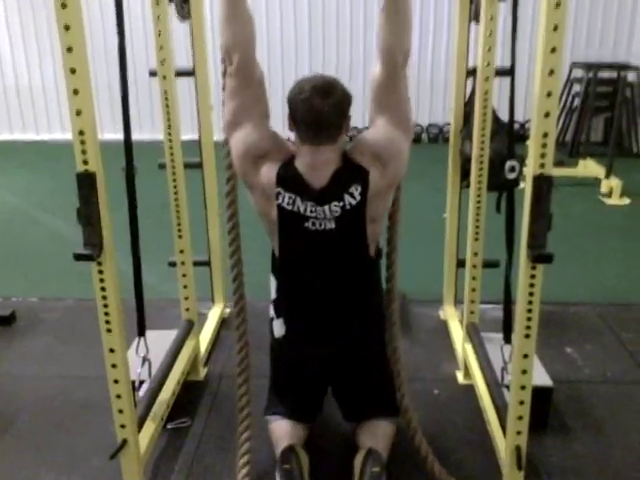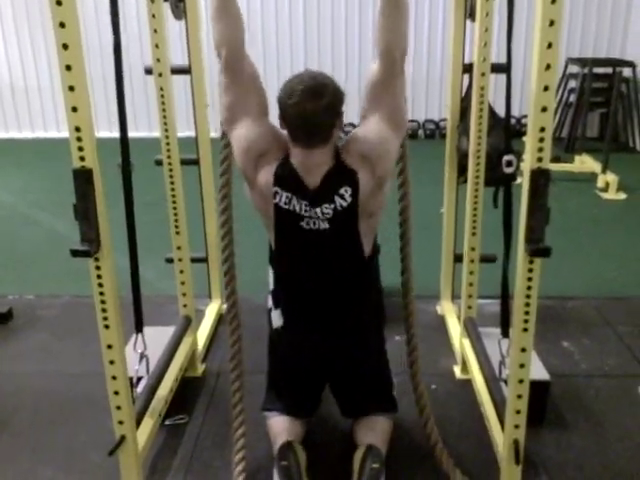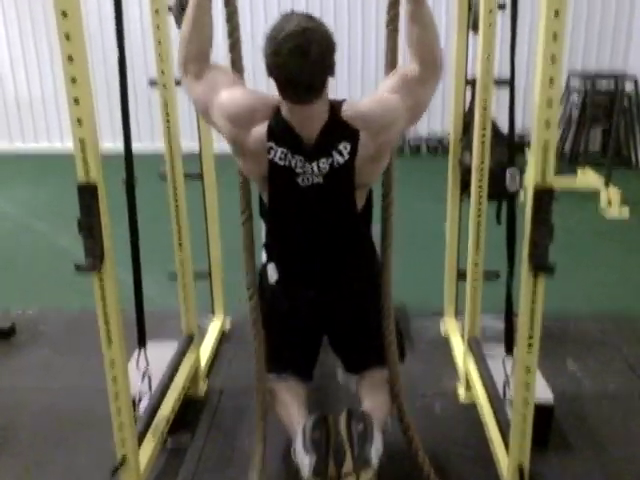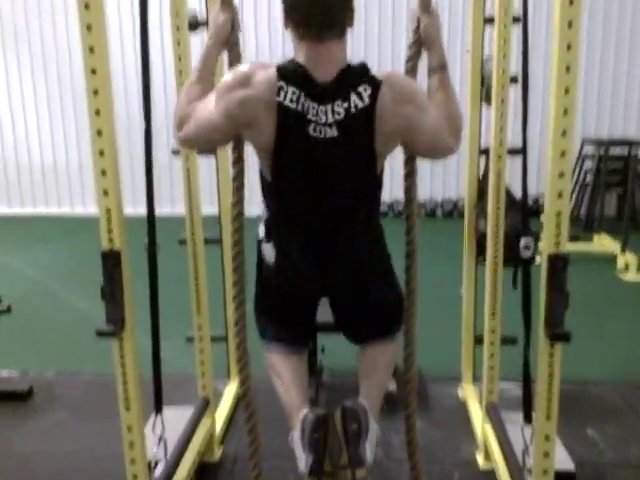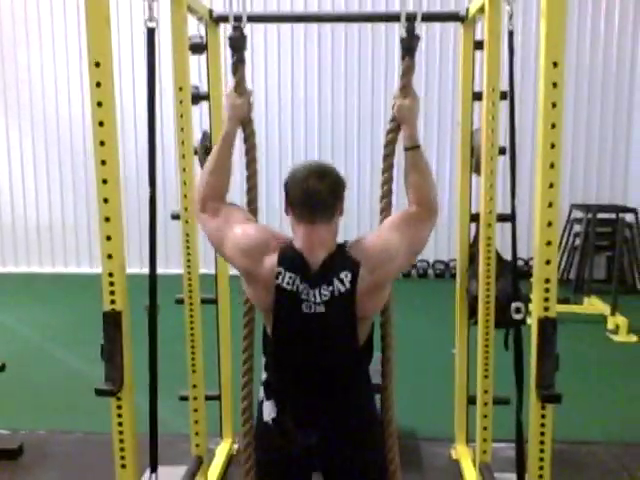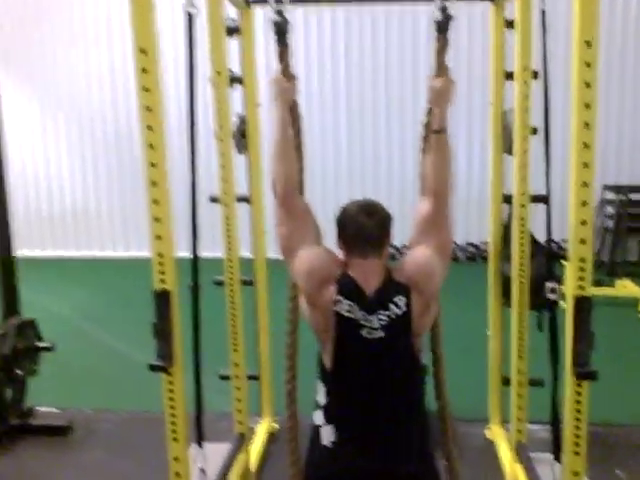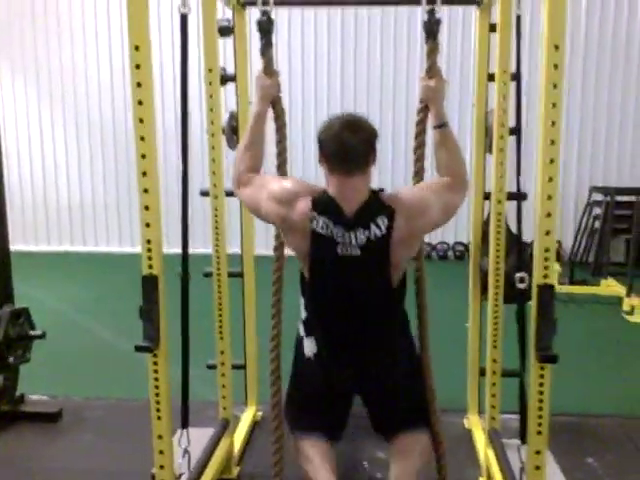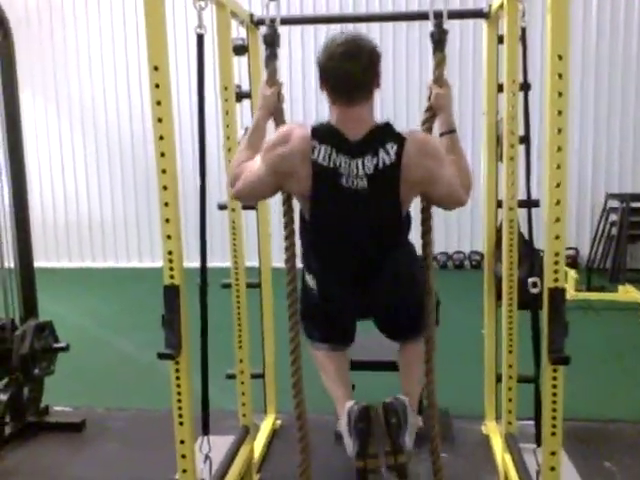
dt=0.5s
person 1, frame 1
left shoulder: (264, 173)
right shoulder: (375, 170)
left elbow: (239, 62)
right elbow: (393, 63)
left hip: (293, 332)
right hip: (360, 332)
left knee: (286, 411)
right knee: (377, 413)
person 1, frame 2
left shoulder: (262, 169)
right shoulder: (367, 169)
left elbow: (232, 60)
right elbow: (391, 63)
left hip: (292, 326)
right hip: (358, 326)
left knee: (284, 407)
right knee: (374, 408)
person 1, frame 3
left shoulder: (247, 126)
right shoulder: (369, 127)
left elbow: (194, 68)
right elbow: (427, 69)
left hip: (285, 279)
right hip: (354, 279)
left knee: (285, 373)
right knee: (374, 367)
left ankle: (303, 432)
right ankle: (368, 424)
person 1, frame 4
left shoulder: (252, 88)
right shoulder: (392, 95)
left elbow: (186, 128)
right elbow: (449, 139)
left wrist: (213, 45)
right wrist: (436, 56)
left hip: (287, 252)
right hip: (359, 253)
left knee: (281, 339)
right knee: (382, 331)
left ankle: (302, 425)
right ankle: (365, 417)
person 1, frame 5
left shoulder: (261, 261)
right shoulder: (371, 266)
left elbow: (207, 205)
right elbow: (426, 209)
left wrist: (230, 126)
right wrist: (410, 130)
left hip: (283, 421)
right hip: (350, 421)
person 1, frame 6
left shoulder: (320, 288)
right shoulder: (417, 288)
left elbow: (286, 198)
right elbow: (436, 200)
left wrist: (283, 110)
right wrist: (439, 115)
left hip: (337, 442)
right hip: (403, 443)
person 1, frame 7
left shoulder: (297, 209)
right shoulder: (405, 214)
left elbow: (242, 180)
right elbow: (458, 185)
left wrist: (261, 106)
right wrist: (437, 111)
left hip: (321, 350)
right hip: (387, 350)
left knee: (310, 431)
right knee: (412, 429)
person 1, frame 8
left shoulder: (290, 147)
right shoulder: (416, 150)
left elbow: (237, 186)
right elbow: (460, 194)
left wrist: (261, 113)
right wrist: (447, 119)
left hip: (327, 285)
right hip: (394, 283)
left knee: (324, 336)
right knee: (417, 327)
left ankle: (347, 410)
right ankle: (406, 408)
